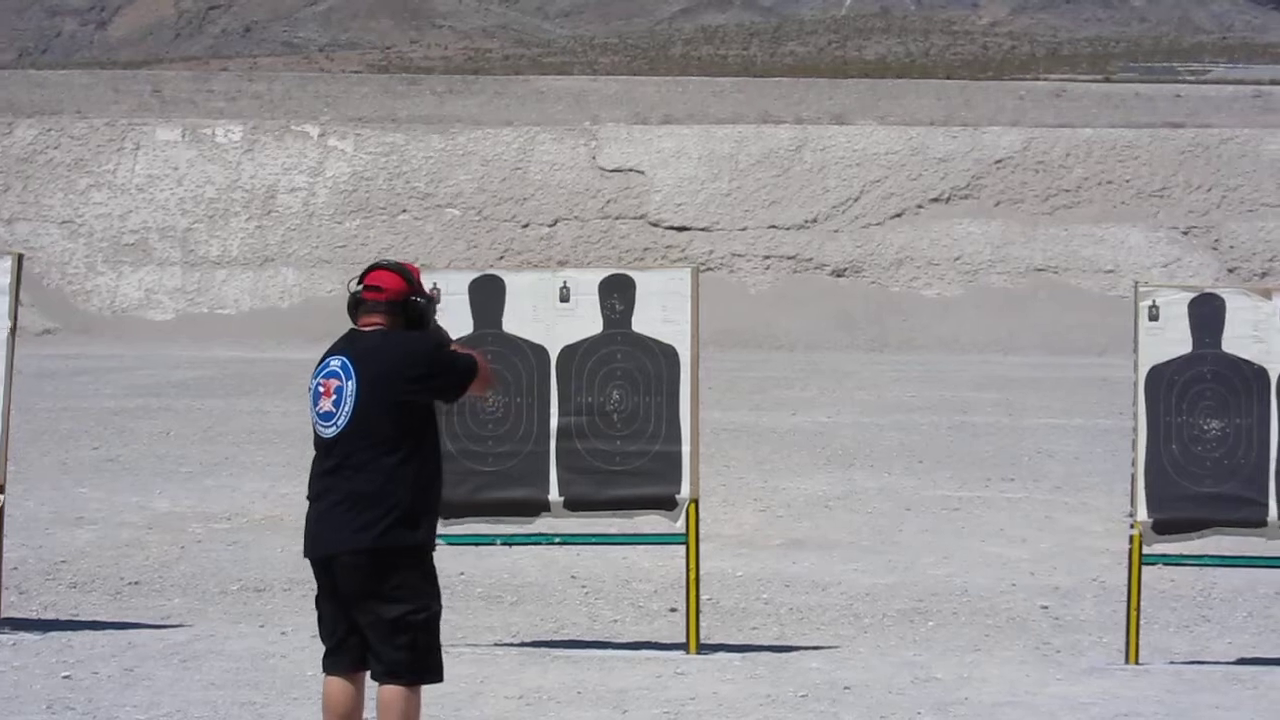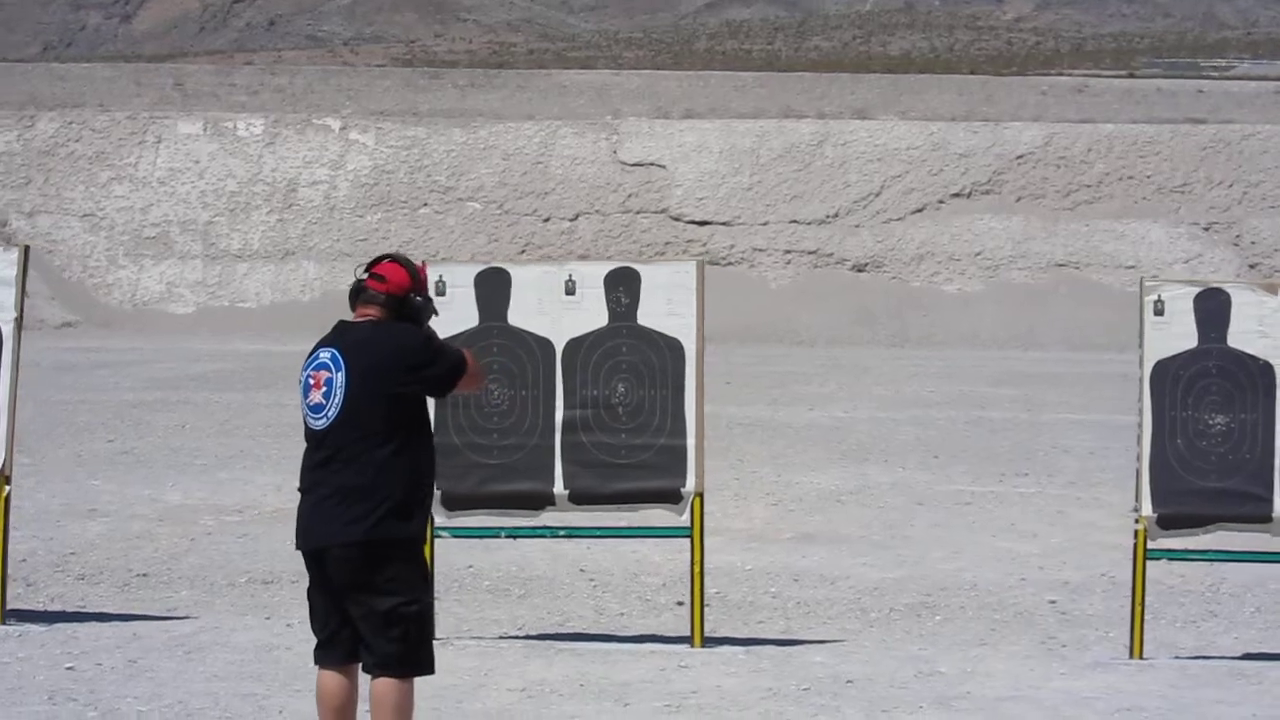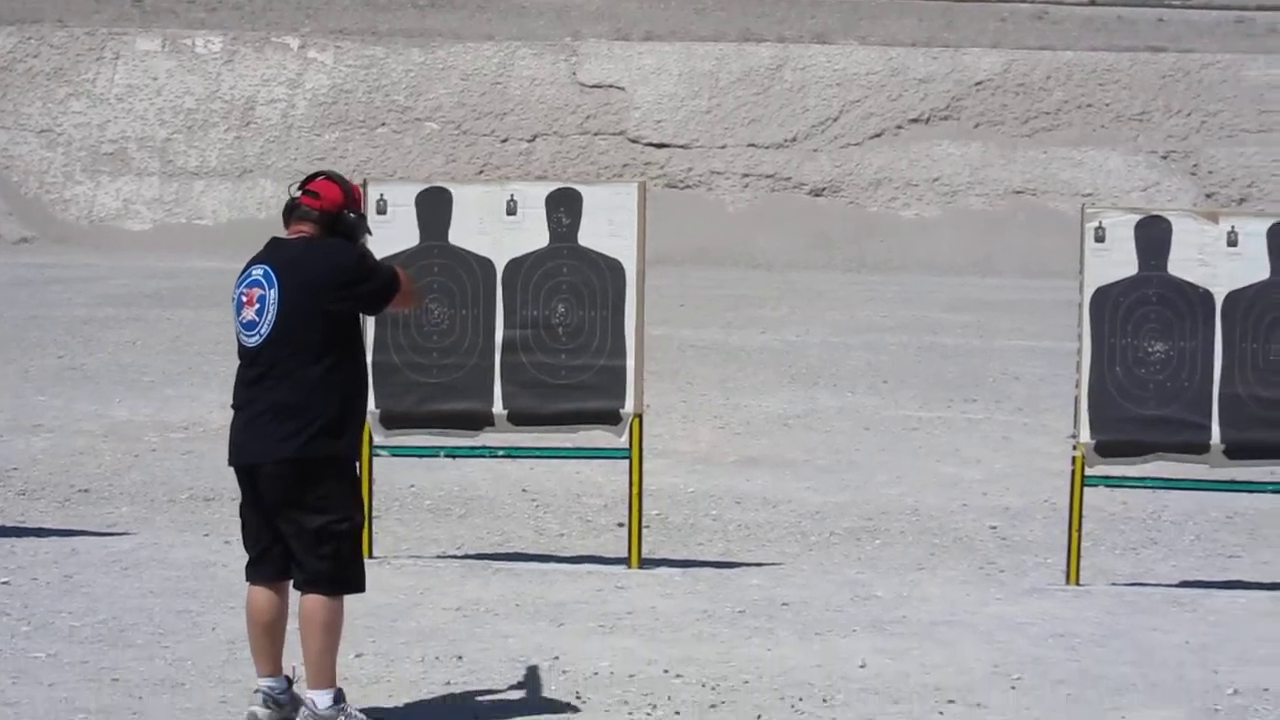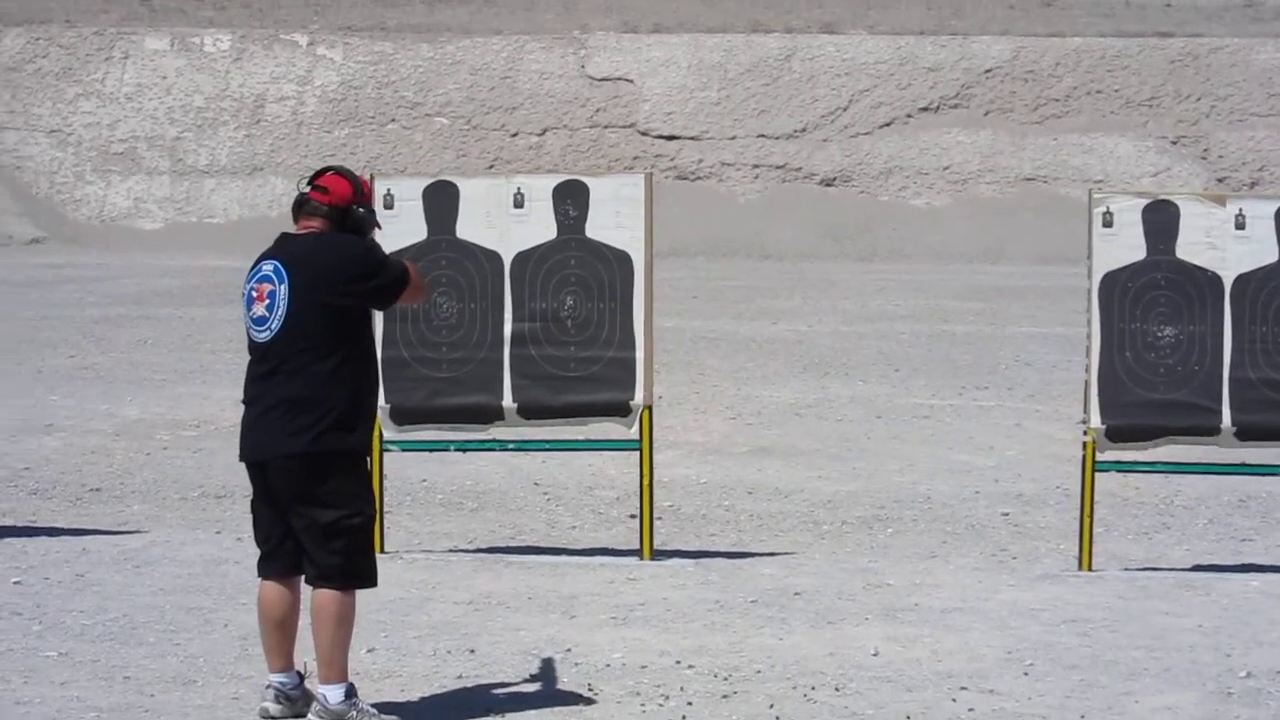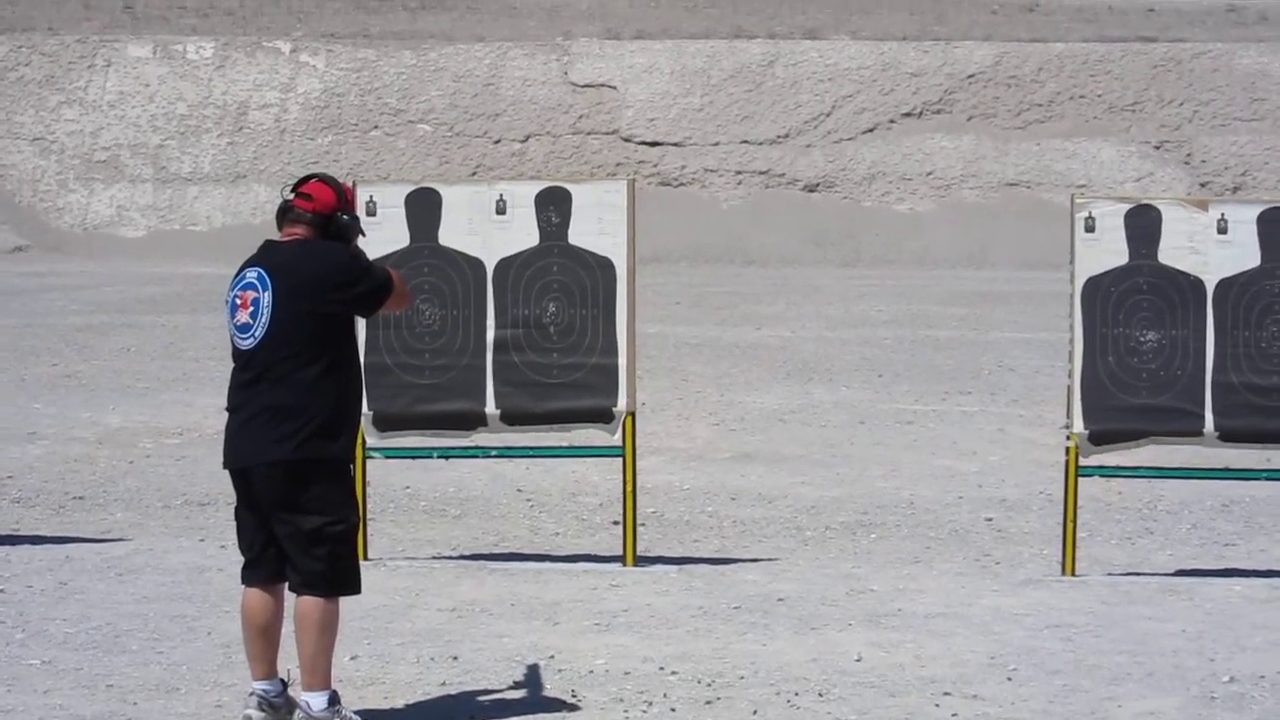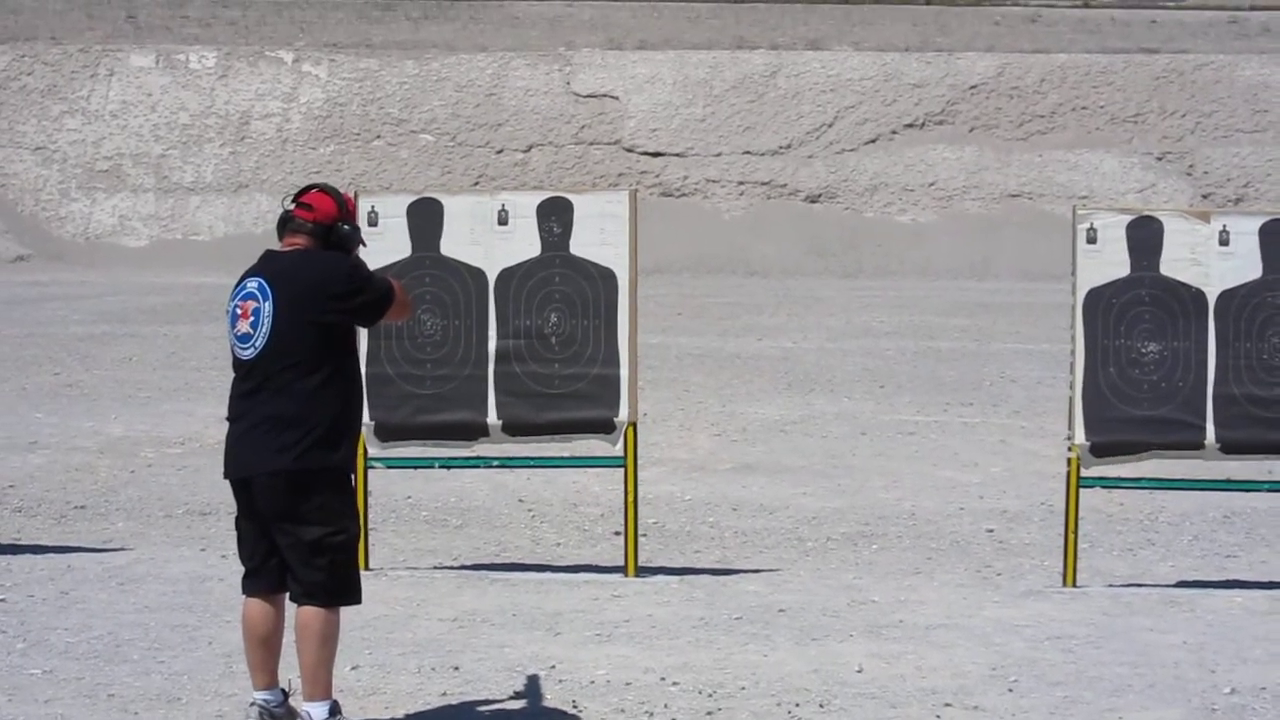
dt=0.5s
person 1, frame 1
left shoulder: (331, 359)
right shoulder: (412, 351)
right elbow: (481, 379)
right wrist: (441, 341)
left hip: (328, 539)
right hip: (387, 544)
left knee: (342, 665)
right knee: (400, 670)
person 1, frame 2
left shoulder: (323, 349)
right shoulder: (402, 345)
right elbow: (472, 377)
right wrist: (429, 341)
left hip: (319, 532)
right hip: (378, 535)
left knee: (335, 656)
right knee: (393, 662)
person 1, frame 3
left shoulder: (255, 266)
right shoulder: (335, 260)
right elbow: (406, 294)
right wrist: (364, 258)
left hip: (253, 447)
right hip: (310, 451)
left knee: (267, 571)
right knee: (323, 576)
person 1, frame 4
left shoulder: (266, 262)
right shoulder: (344, 255)
right elbow: (414, 288)
right wrist: (374, 254)
left hip: (263, 441)
right hip: (320, 445)
left knee: (278, 567)
right knee: (335, 571)
person 1, frame 5
left shoulder: (249, 269)
right shoulder: (329, 262)
right elbow: (397, 296)
right wrist: (358, 261)
left hip: (247, 449)
right hip: (304, 452)
left knee: (262, 574)
right knee: (319, 578)
person 1, frame 6
left shoulder: (251, 279)
right shoulder: (329, 273)
right elbow: (399, 306)
right wrist: (359, 270)
left hip: (248, 458)
right hip: (305, 461)
left knee: (263, 584)
right knee: (319, 588)
